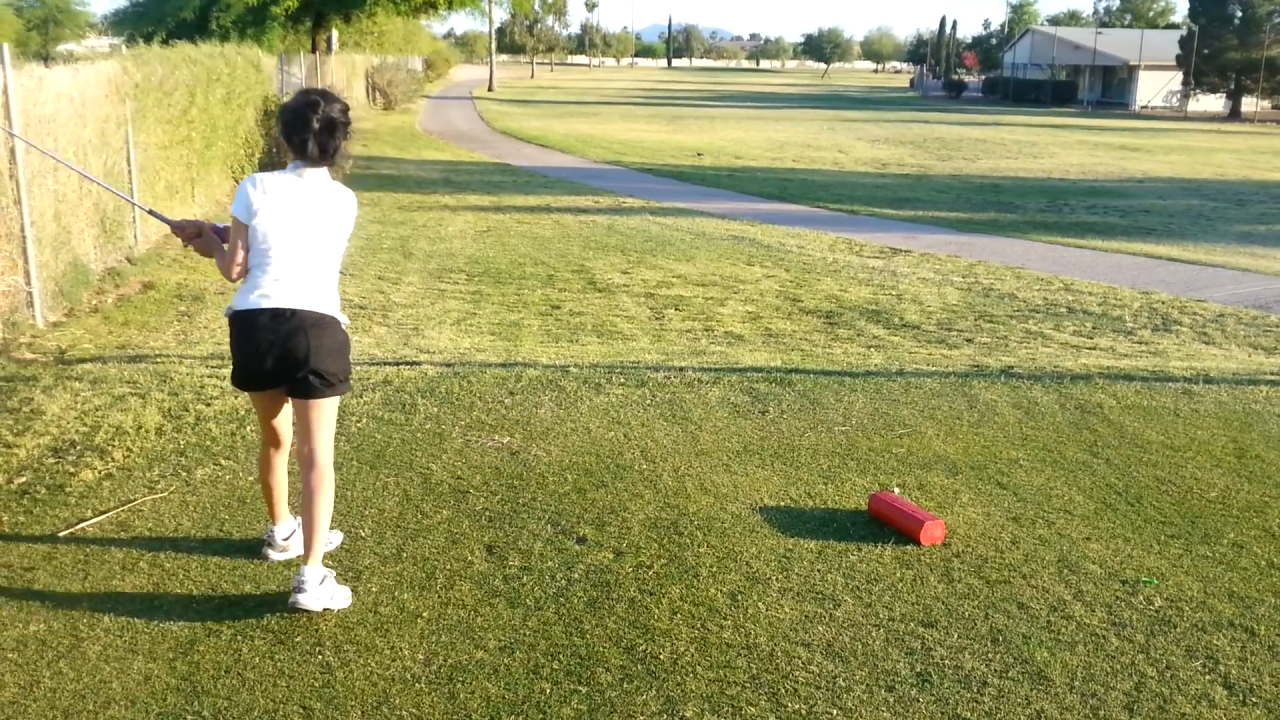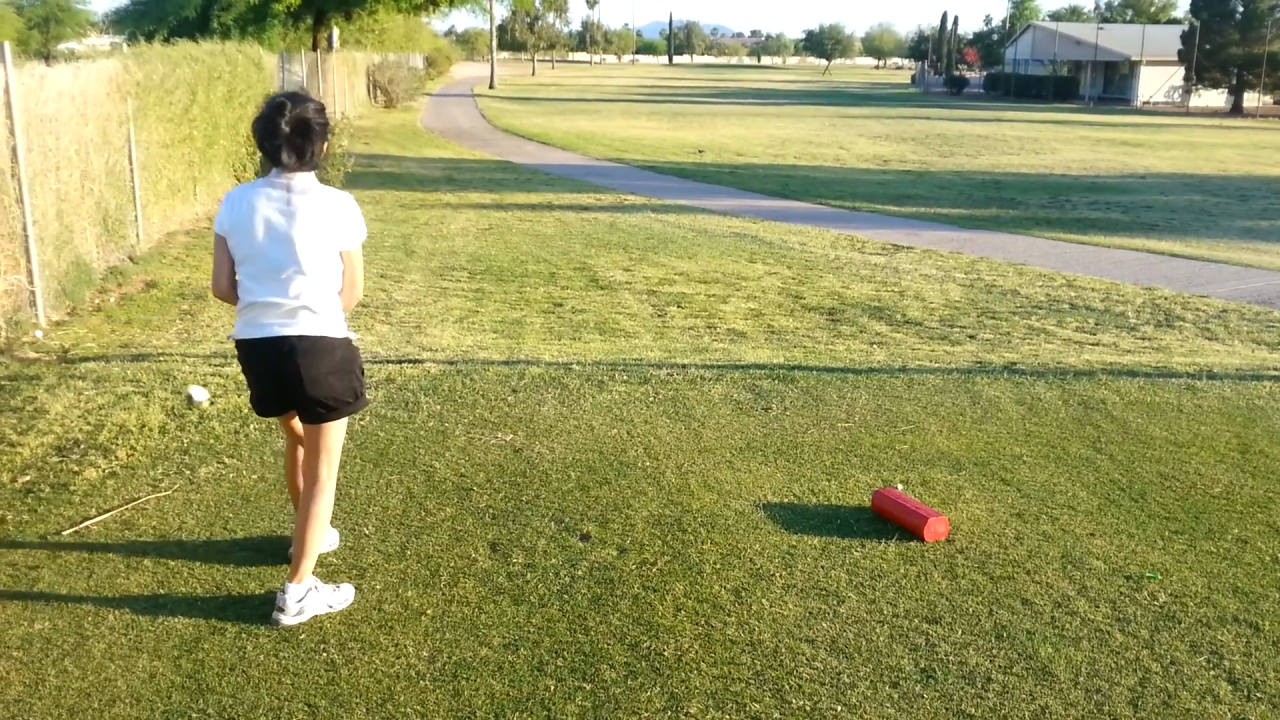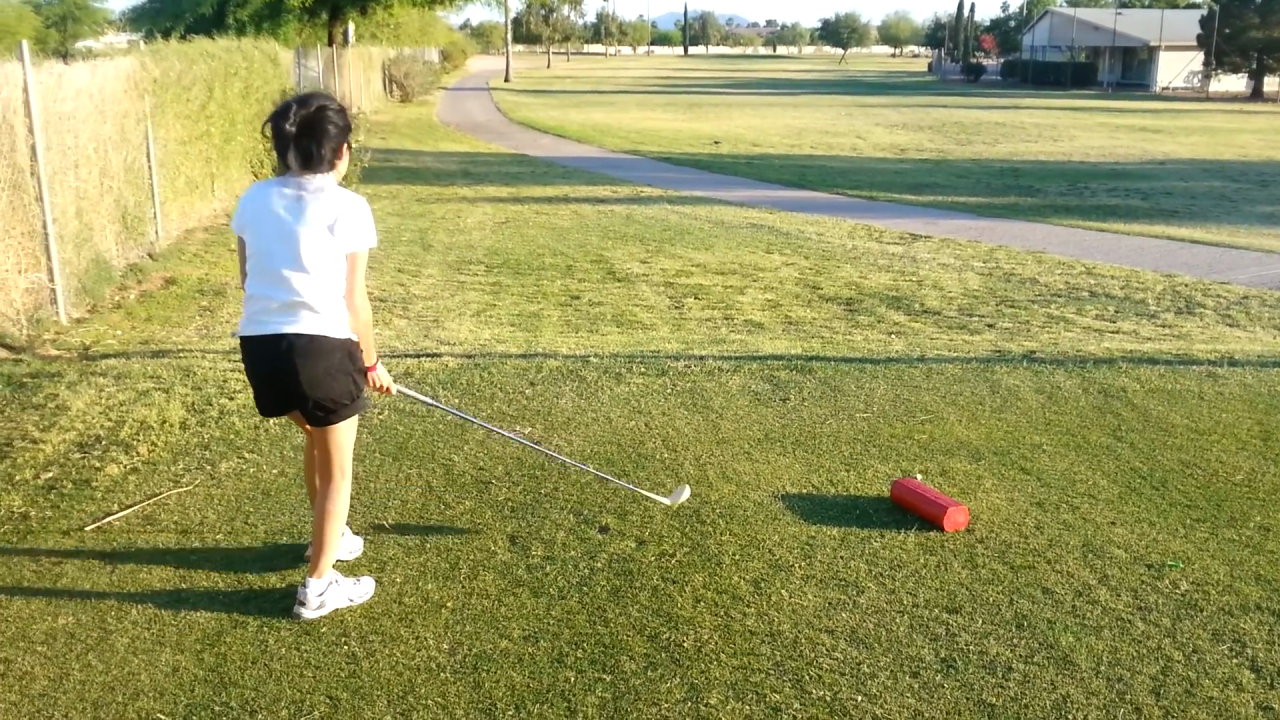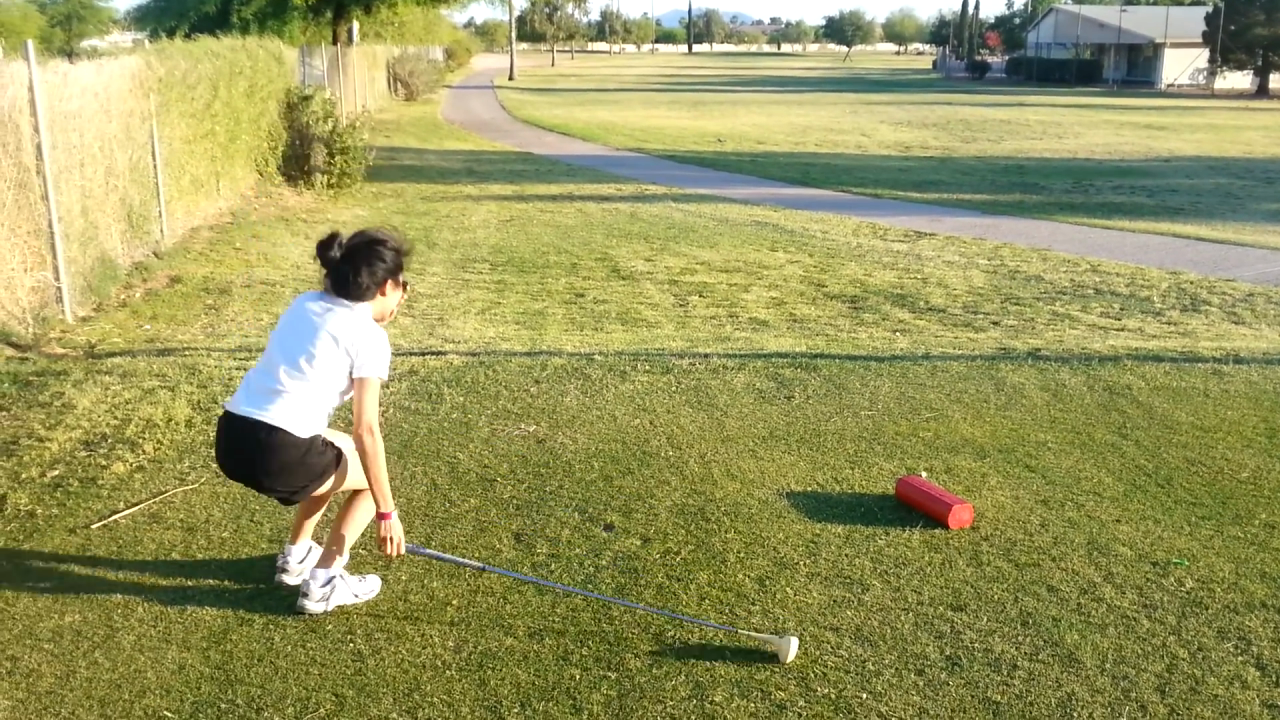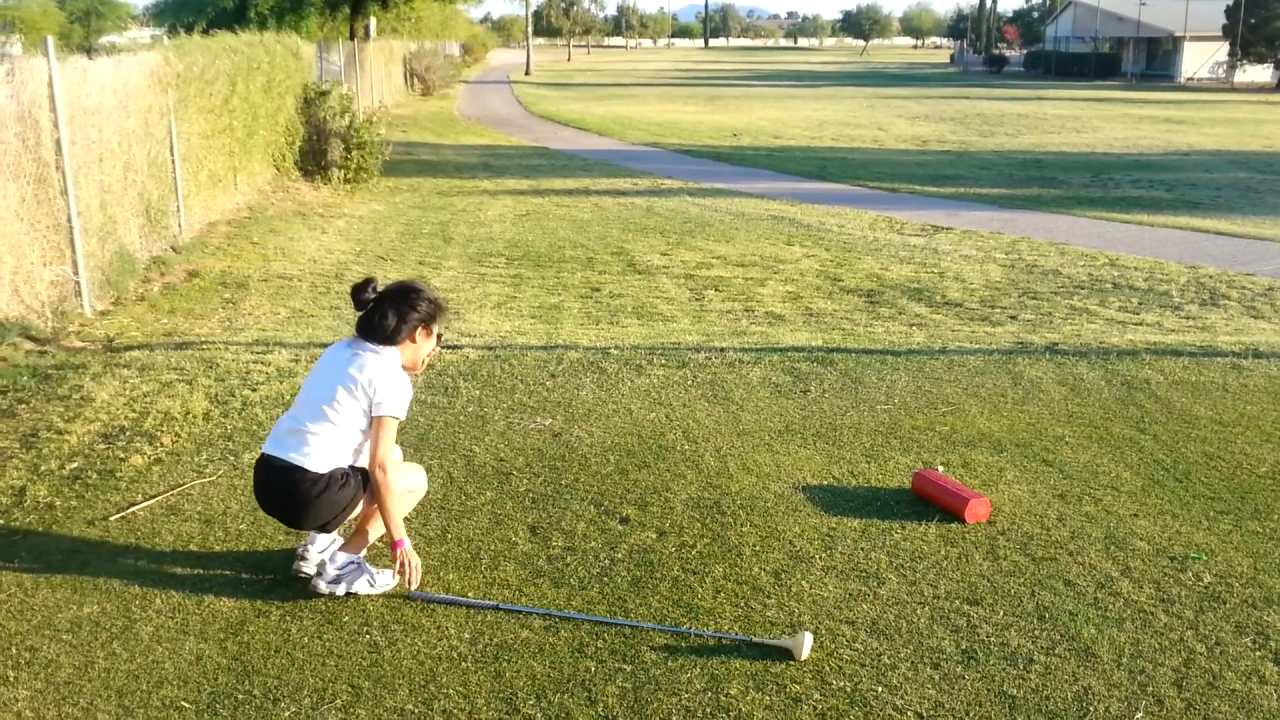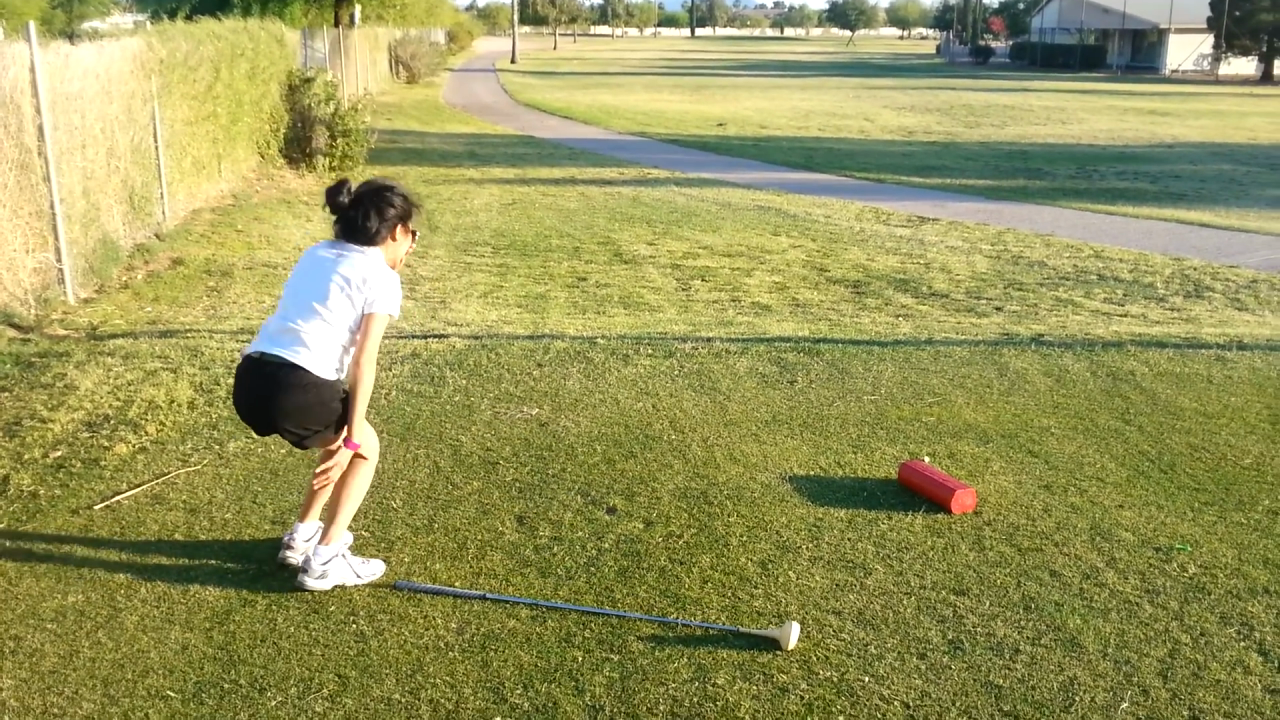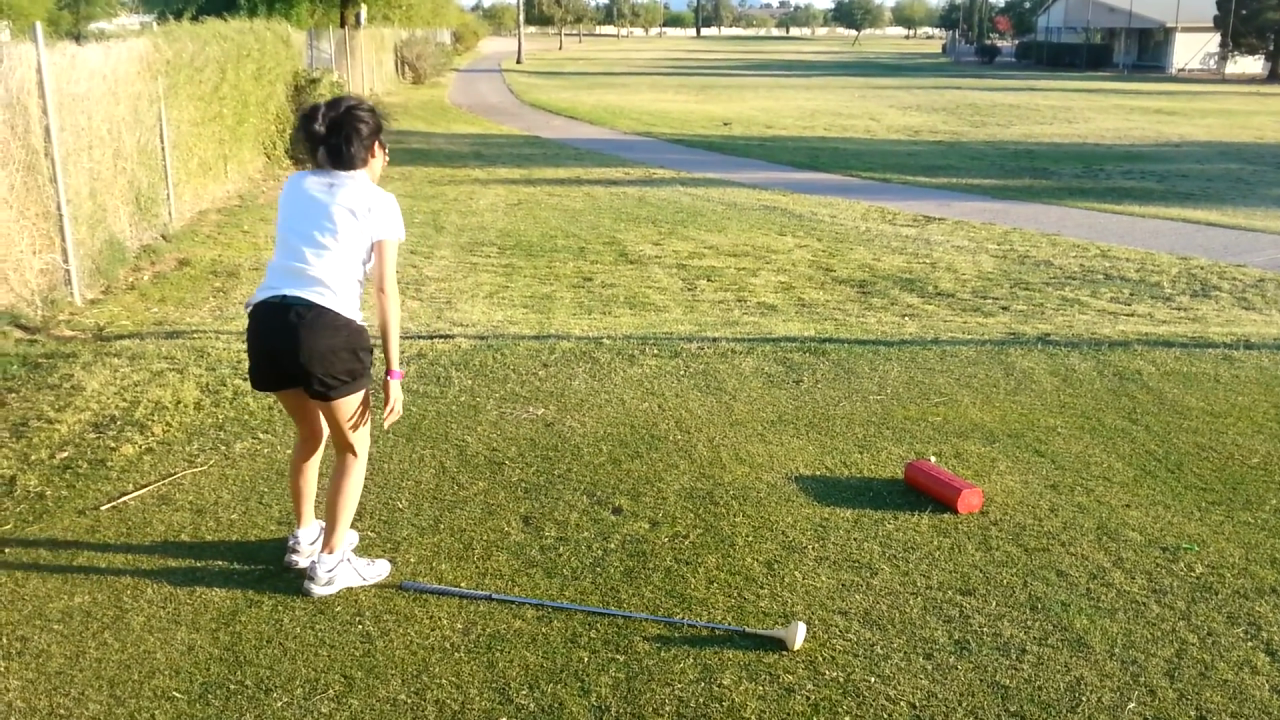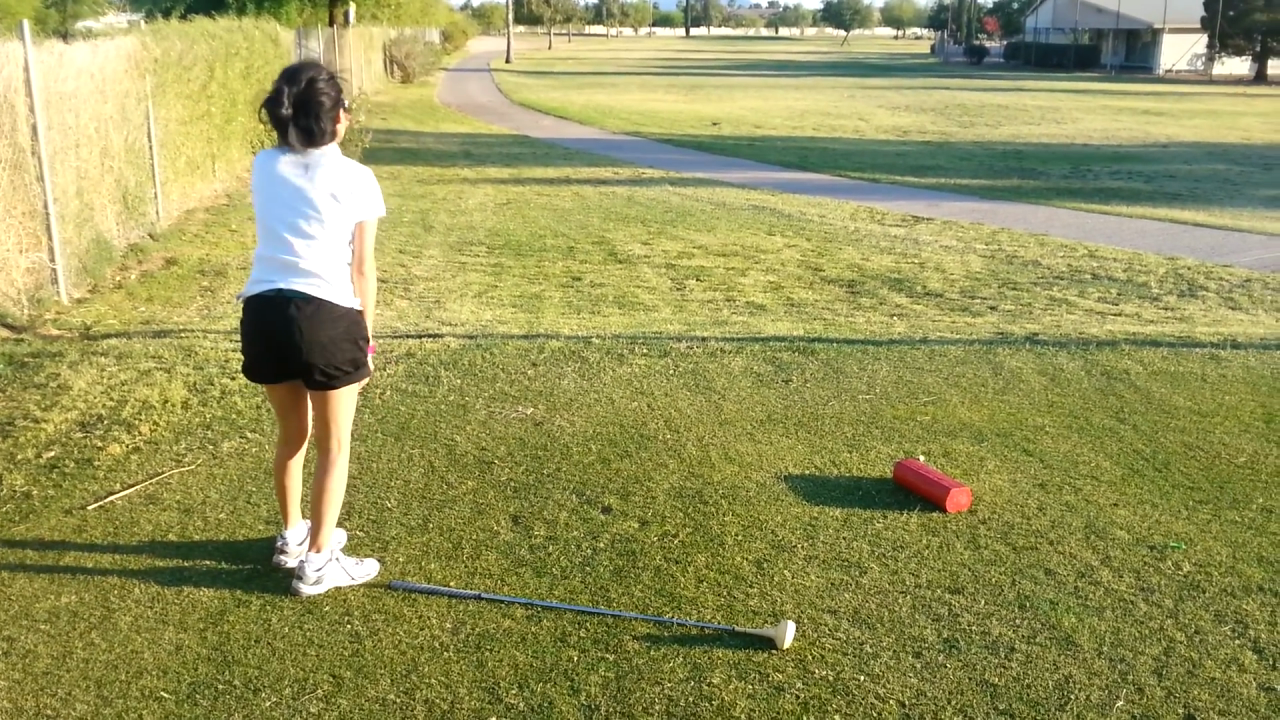
dt=0.4s
person 1, frame 1
left shoulder: (255, 188)
right shoulder: (344, 201)
left elbow: (235, 268)
left wrist: (209, 240)
right wrist: (215, 232)
left hip: (253, 325)
right hip: (316, 328)
left knee: (275, 437)
right knee: (317, 454)
left ankle: (282, 530)
right ankle: (309, 576)
person 1, frame 2
left shoulder: (236, 203)
right shoulder: (337, 206)
left elbow: (222, 287)
right elbow: (351, 294)
left hip: (257, 349)
right hip: (320, 347)
left knee: (298, 439)
right knee: (322, 473)
left ankle: (307, 534)
right ankle: (298, 592)
person 1, frame 3
left shoulder: (253, 200)
right shoulder: (348, 208)
left elbow: (250, 277)
right elbow: (354, 304)
right wrist: (371, 364)
left hip: (259, 347)
right hip: (319, 348)
left knee: (321, 436)
right knee: (336, 468)
left ankle: (325, 537)
right ankle: (318, 587)
person 1, frame 4
left shoulder: (303, 305)
right shoulder: (369, 337)
right elbow: (367, 430)
right wrist: (387, 513)
left hip: (232, 441)
right hip: (276, 452)
left knee: (340, 451)
right knee: (368, 477)
left ankle: (297, 556)
right ankle: (323, 581)
person 1, frame 5
left shoulder: (340, 351)
right shoulder: (392, 378)
right elbow: (379, 467)
right wrist: (400, 541)
left hip: (269, 479)
right hip: (306, 492)
left knee: (391, 457)
right knee: (413, 479)
left ankle: (317, 545)
right ankle: (345, 566)
person 1, frame 6
left shoulder: (316, 255)
right shoulder: (382, 277)
right elbow: (363, 359)
right wrist: (352, 436)
left hip: (250, 379)
right hip: (298, 387)
left knee: (337, 443)
right knee: (365, 448)
left ankle: (302, 536)
right ankle: (324, 559)
person 1, frame 7
left shoulder: (294, 187)
right shoulder: (378, 202)
right elbow: (385, 289)
right wrist: (392, 371)
left hip: (267, 321)
right hip: (326, 328)
left knee: (310, 434)
right knee: (353, 447)
left ankle: (304, 538)
right ankle: (330, 563)
person 1, frame 8
left shoulder: (263, 167)
right shoulder: (355, 178)
right elbow: (362, 270)
right wrist: (367, 340)
left hip: (262, 314)
right hip: (324, 318)
left knee: (291, 434)
right knee: (334, 445)
left ankle: (293, 537)
right ankle: (317, 562)
